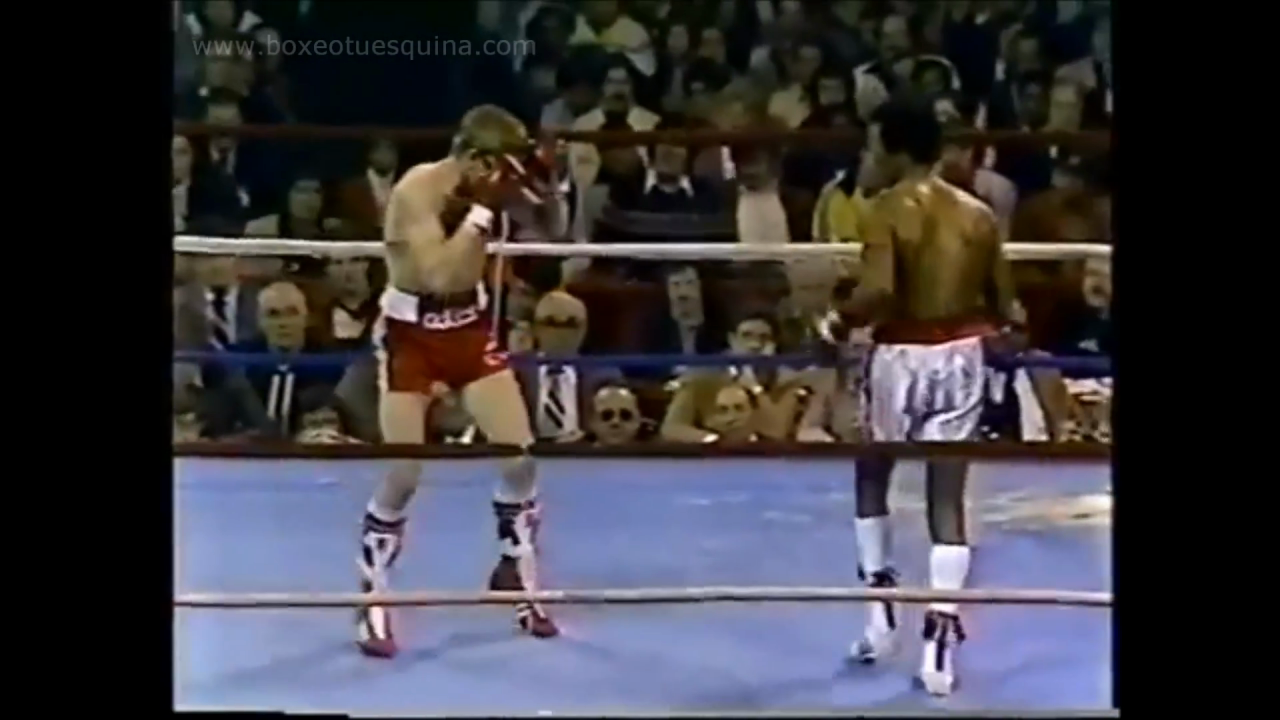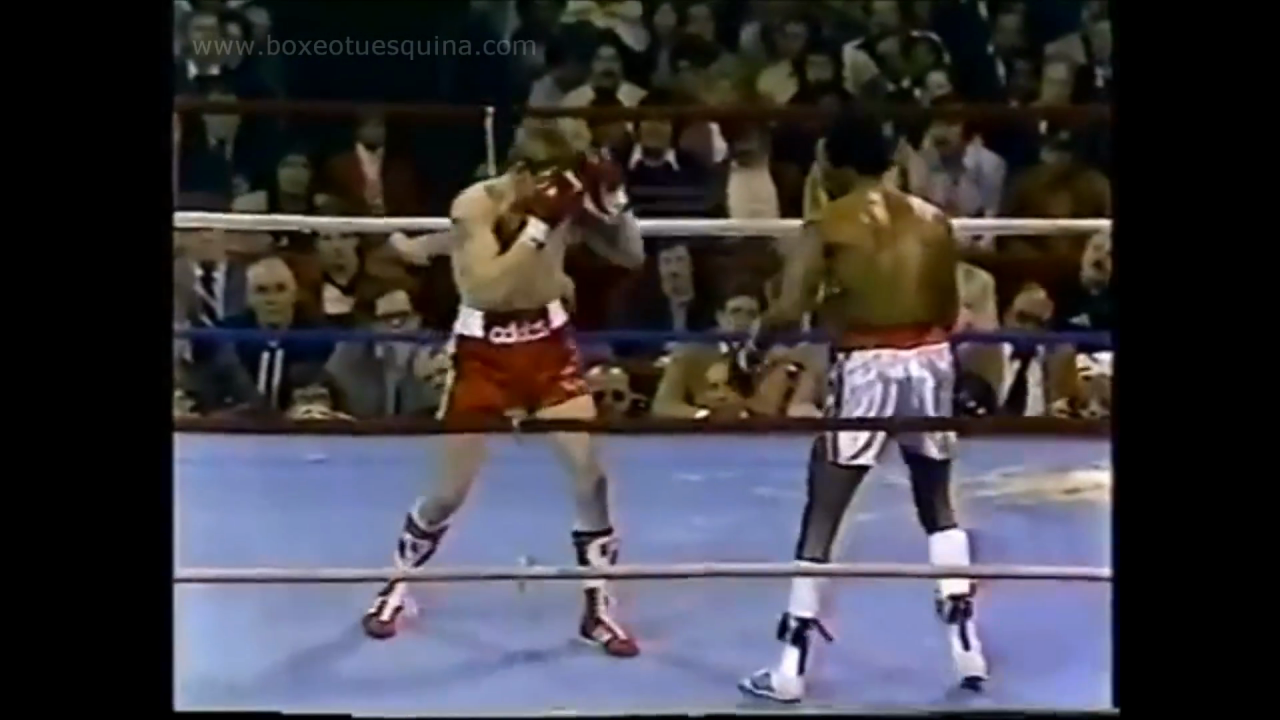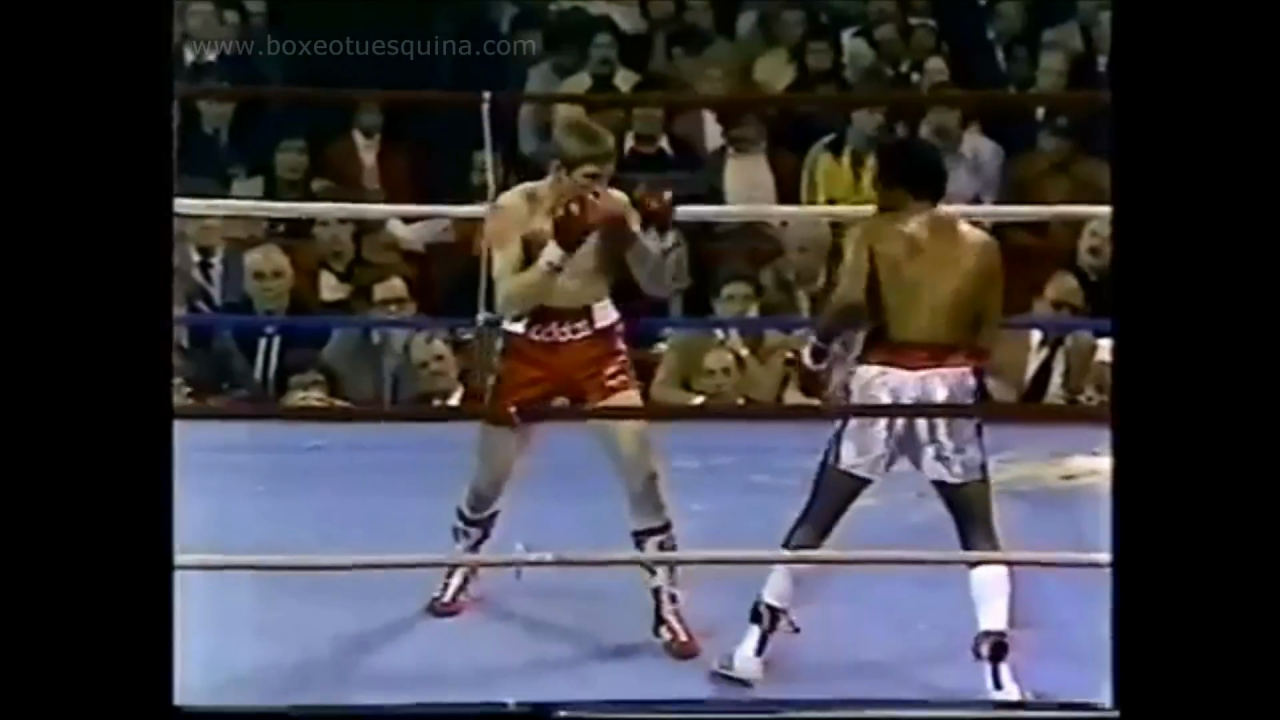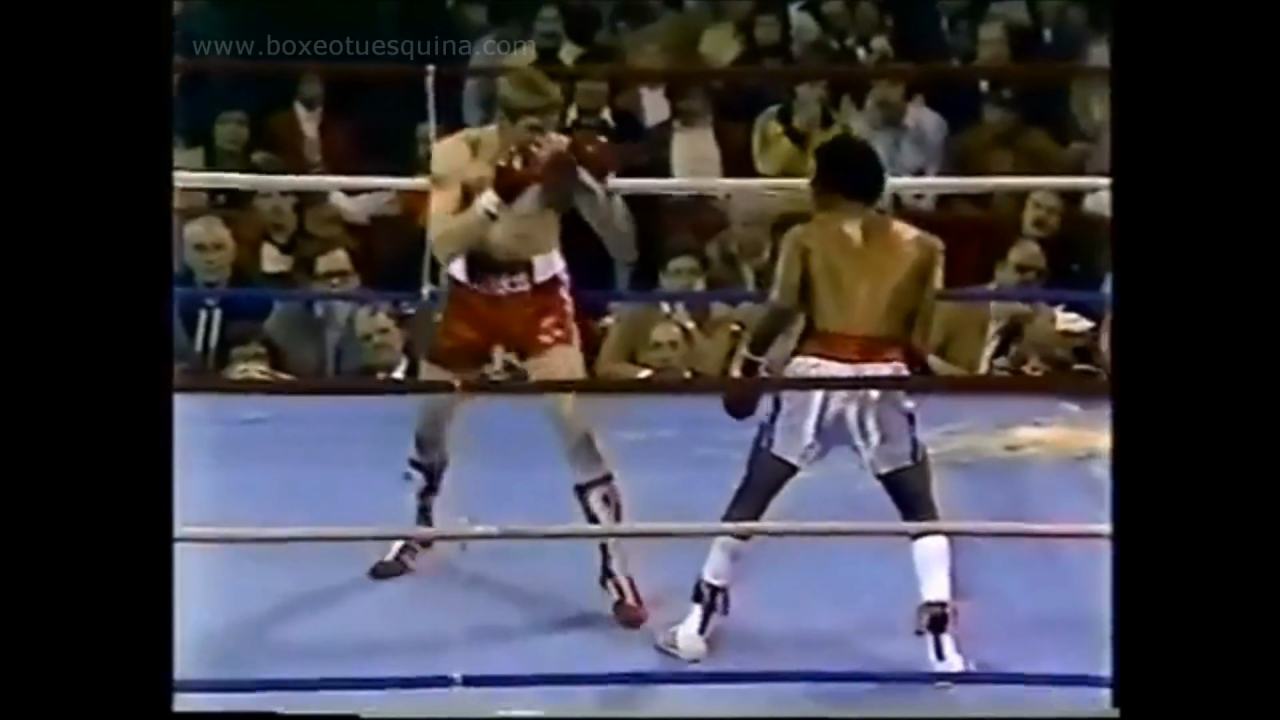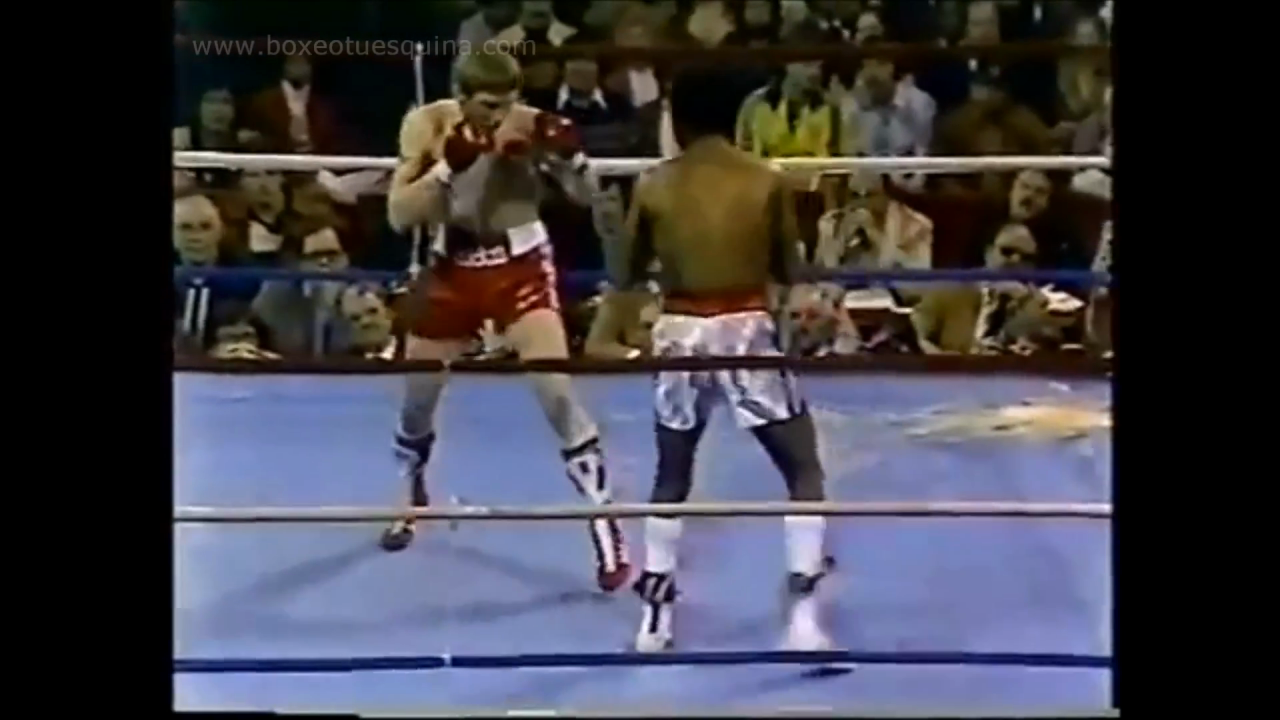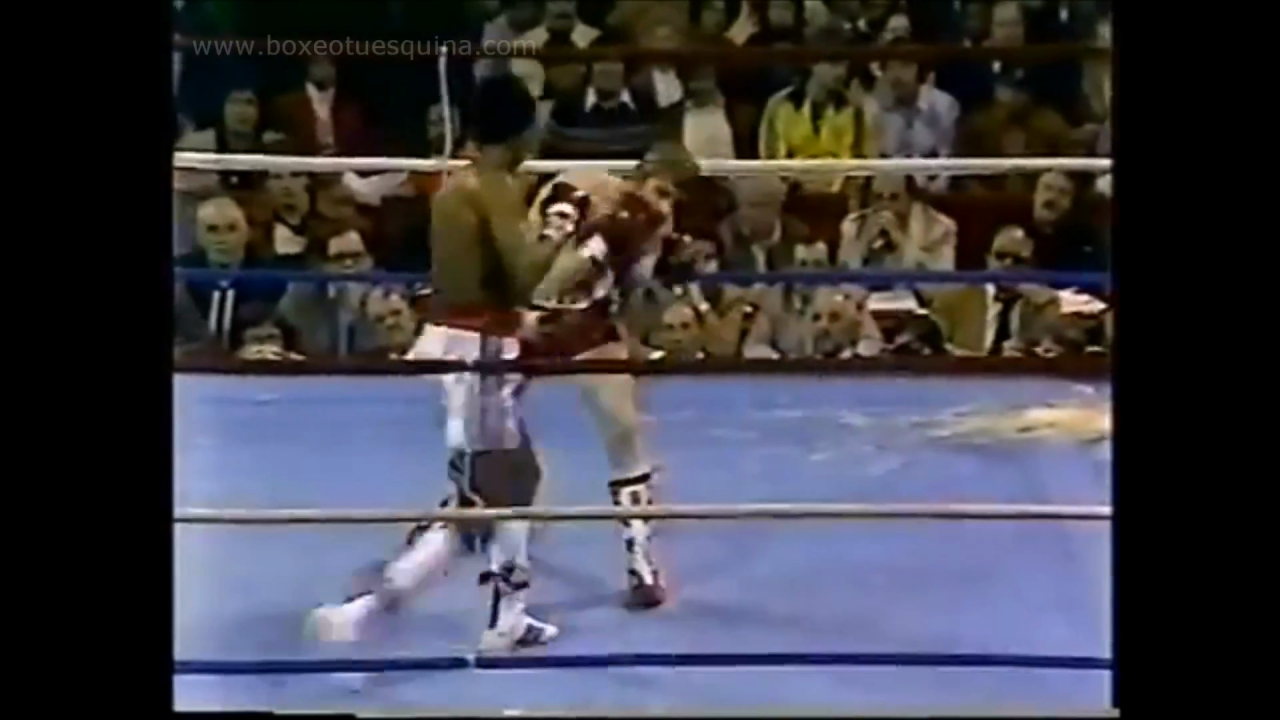
dt=0.5s
person 1, frame 1
left shoulder: (886, 209)
right shoulder: (979, 214)
left elbow: (878, 288)
right elbow: (1002, 308)
left wrist: (835, 320)
left hip: (901, 356)
right hip: (960, 356)
left knee: (871, 482)
right knee: (947, 502)
left ankle: (882, 614)
right ankle: (938, 648)
person 1, frame 2
left shoulder: (829, 222)
right shoulder: (933, 219)
left elbow: (789, 307)
right elbow: (950, 311)
left wrist: (750, 348)
left hip: (868, 365)
right hip: (930, 361)
left knee: (822, 516)
right knee: (938, 507)
left ankle: (791, 663)
right ankle: (964, 638)
person 1, frame 3
left shoulder: (871, 234)
right shoulder: (980, 245)
left elbow: (850, 301)
right elbow: (986, 339)
left wrist: (816, 349)
left hip: (883, 381)
right hip: (951, 385)
left knee: (817, 518)
right knee: (979, 532)
left ankle: (753, 648)
right ankle: (999, 671)
person 1, frame 4
left shoulder: (804, 237)
right shoulder: (919, 246)
left elbow: (782, 306)
right elbow: (917, 341)
left wrist: (748, 364)
left hip: (816, 374)
right hip: (882, 380)
left knee: (750, 500)
right knee: (921, 512)
left ankle: (695, 626)
right ankle: (942, 642)
person 1, frame 5
left shoulder: (653, 186)
right shoulder: (768, 180)
left elbow: (623, 276)
right elbow: (790, 273)
left hip: (680, 334)
right hip: (745, 332)
left knee: (672, 479)
right knee: (802, 473)
left ankle: (654, 620)
right ankle: (804, 613)
person 1, frame 6
left shoulder: (455, 183)
right shoulder: (499, 189)
right elbow: (528, 274)
right wrist: (558, 239)
left hip: (449, 340)
right hip: (478, 351)
left knee: (515, 482)
right knee: (488, 501)
left ankle: (507, 618)
right ankle: (366, 609)
person 2, frame 1
left shoulder: (487, 183)
right shoulder: (417, 189)
right elbow: (440, 274)
left wrist: (543, 184)
right wrist: (483, 210)
left hip: (471, 326)
right hip: (410, 334)
left knee: (520, 456)
right knee: (403, 475)
left ankle: (515, 574)
right ankle: (371, 596)
person 2, frame 2
left shoulder: (565, 194)
right shoulder: (475, 205)
left elbow: (631, 255)
right elbow: (486, 287)
left wrist: (610, 198)
right wrist: (538, 224)
left hip: (549, 345)
right hip: (483, 350)
left knee: (590, 478)
right knee: (449, 492)
left ankle: (598, 608)
right ankle: (397, 586)
person 2, frame 3
left shoulder: (615, 206)
right shoulder: (513, 208)
right elbow: (509, 301)
left wrist: (654, 231)
right wrist: (559, 248)
left hip: (596, 342)
right hip: (528, 347)
left knee: (642, 474)
right knee: (488, 479)
left ankle: (666, 606)
right ankle: (461, 569)
person 2, frame 4
left shoulder: (561, 153)
right shoulder: (455, 153)
right elbow: (442, 246)
left wrist: (599, 178)
right wrist: (497, 196)
left hip: (539, 295)
right hip: (471, 296)
left knee: (577, 430)
right knee: (430, 425)
left ankle: (614, 564)
right ankle: (417, 528)
person 2, frame 5
left shoulder: (531, 126)
right shoulder: (426, 124)
left elbow: (588, 198)
right elbow: (401, 216)
left wrist: (569, 154)
right wrist: (449, 165)
left hip: (521, 267)
right hip: (453, 270)
left knee: (557, 394)
right knee: (418, 400)
left ankle: (604, 525)
right ankle: (412, 497)
person 2, frame 6
left shoulder: (652, 224)
right shoulder: (573, 196)
left elbow: (639, 289)
right elbow: (539, 280)
left wrist: (641, 257)
right wrist: (602, 242)
left hip: (587, 311)
left knee: (623, 426)
left ankle: (641, 559)
